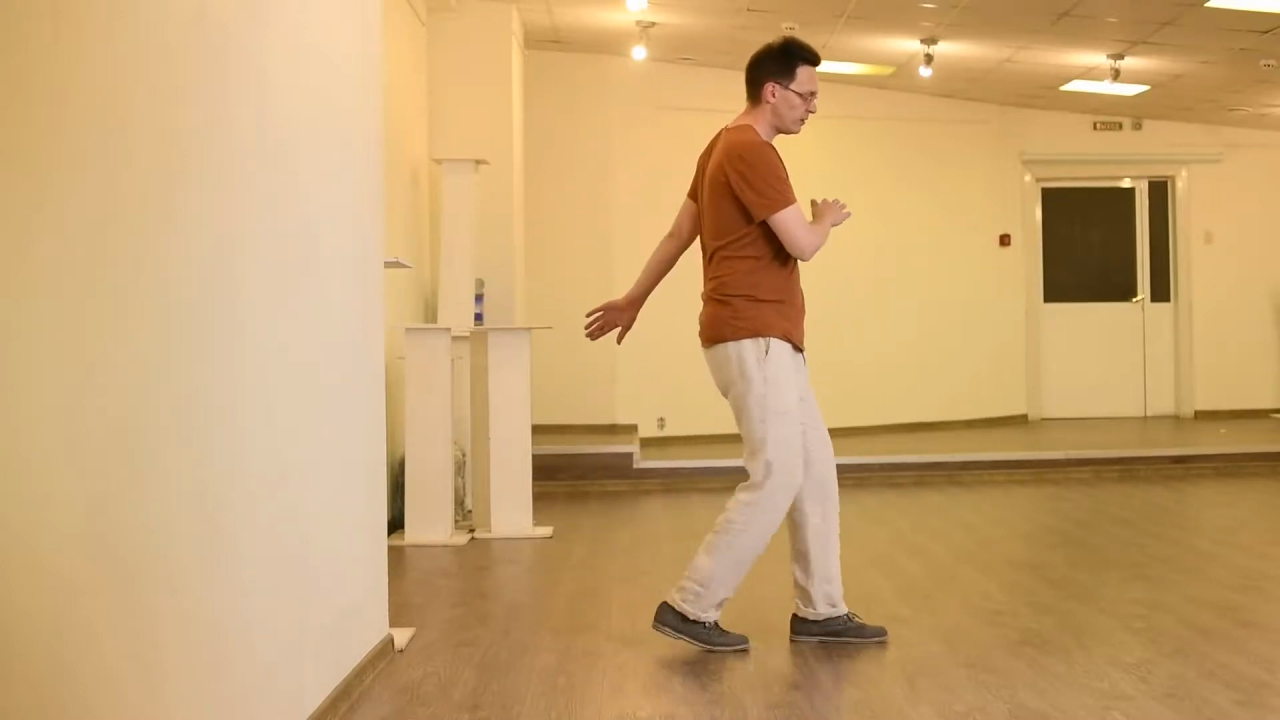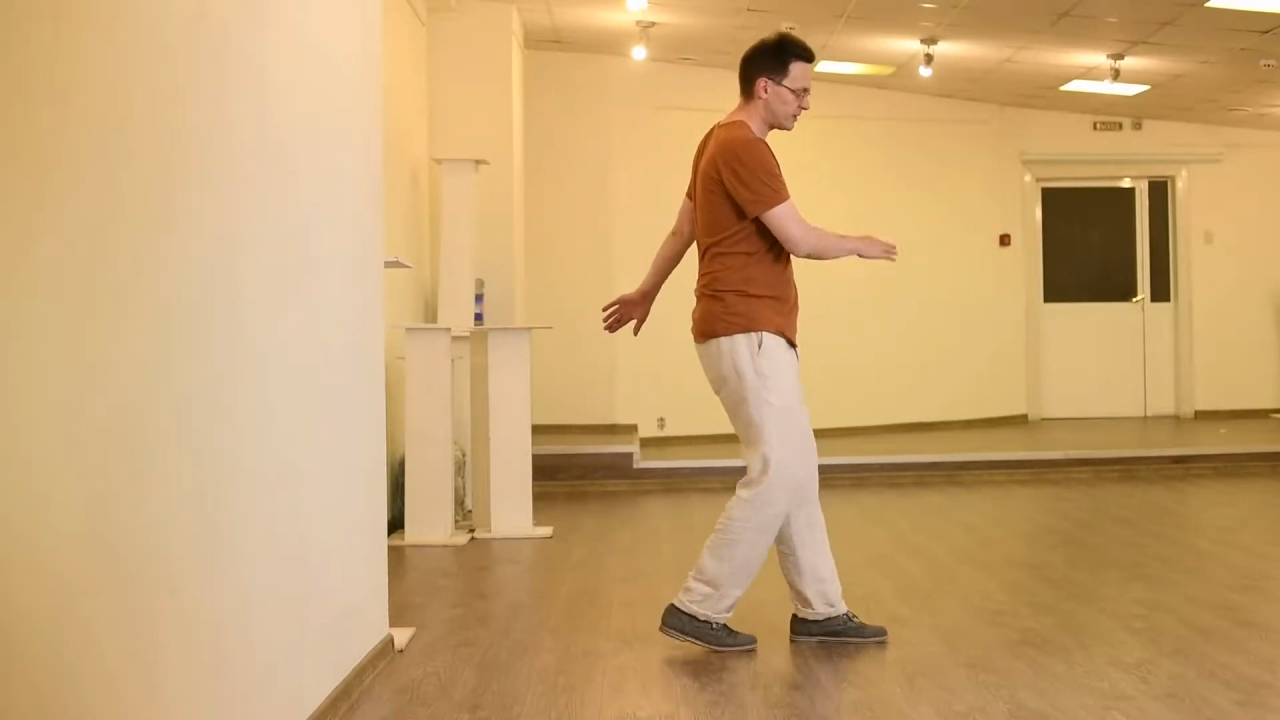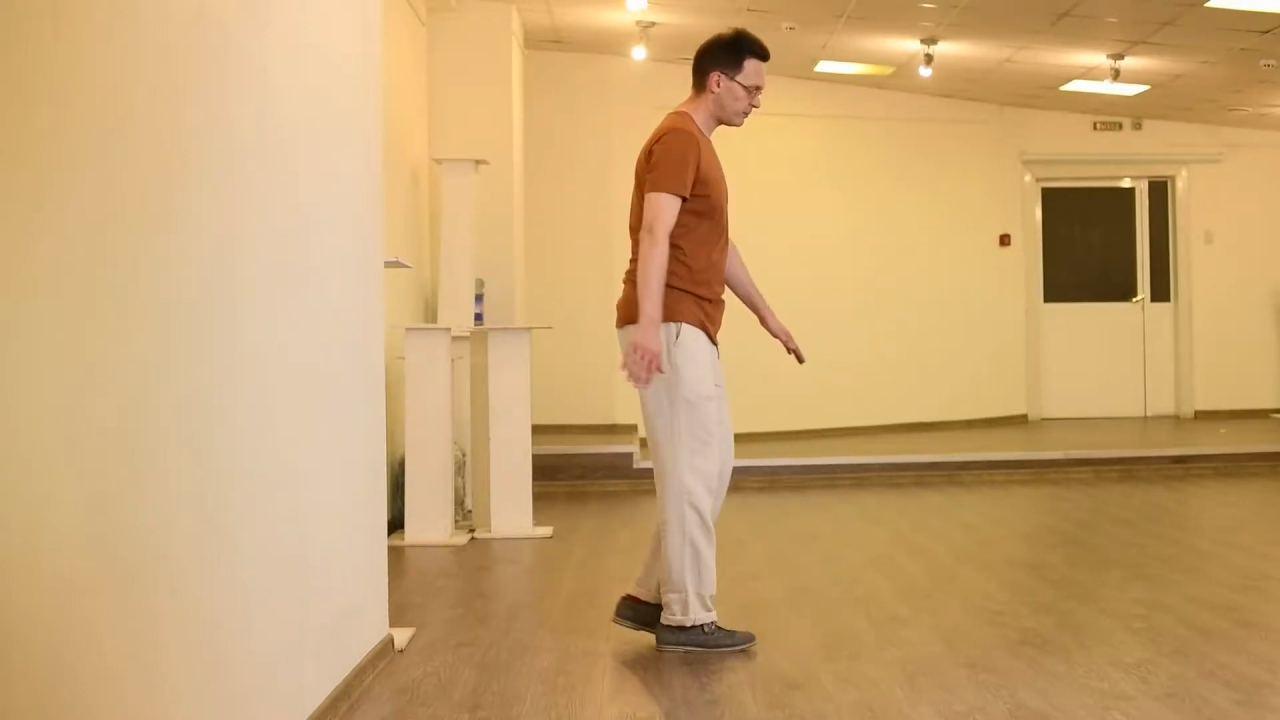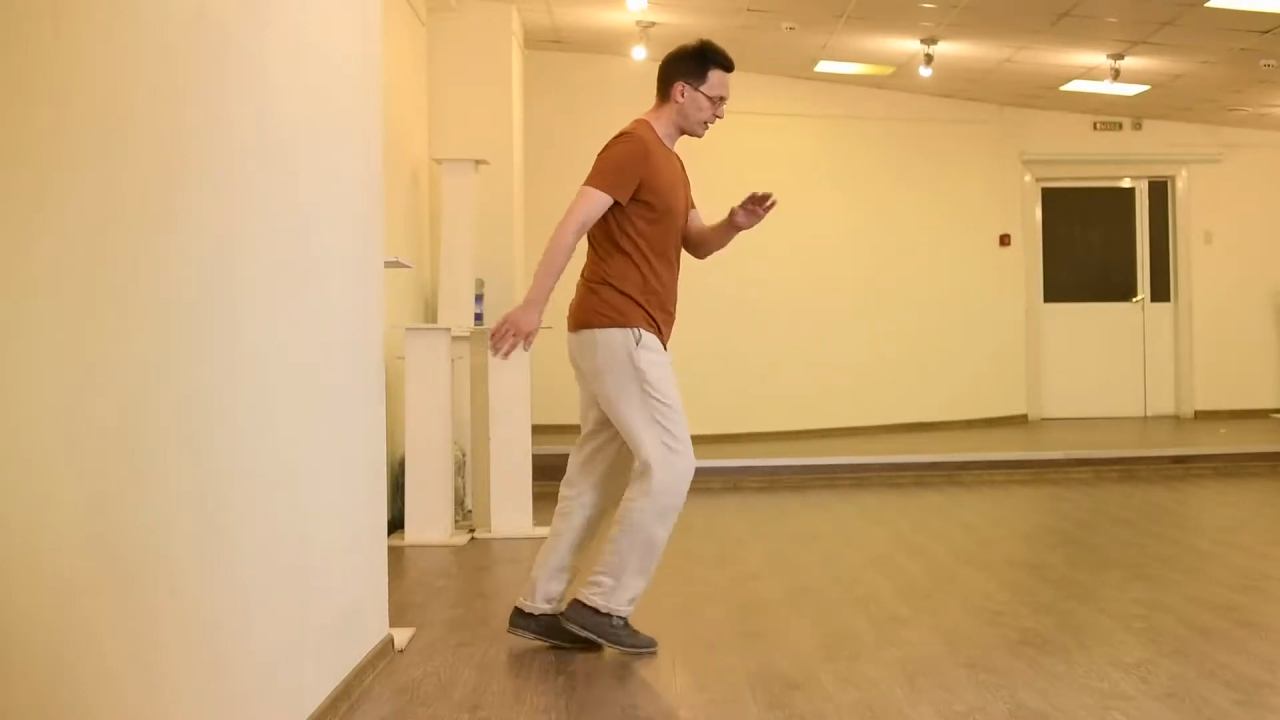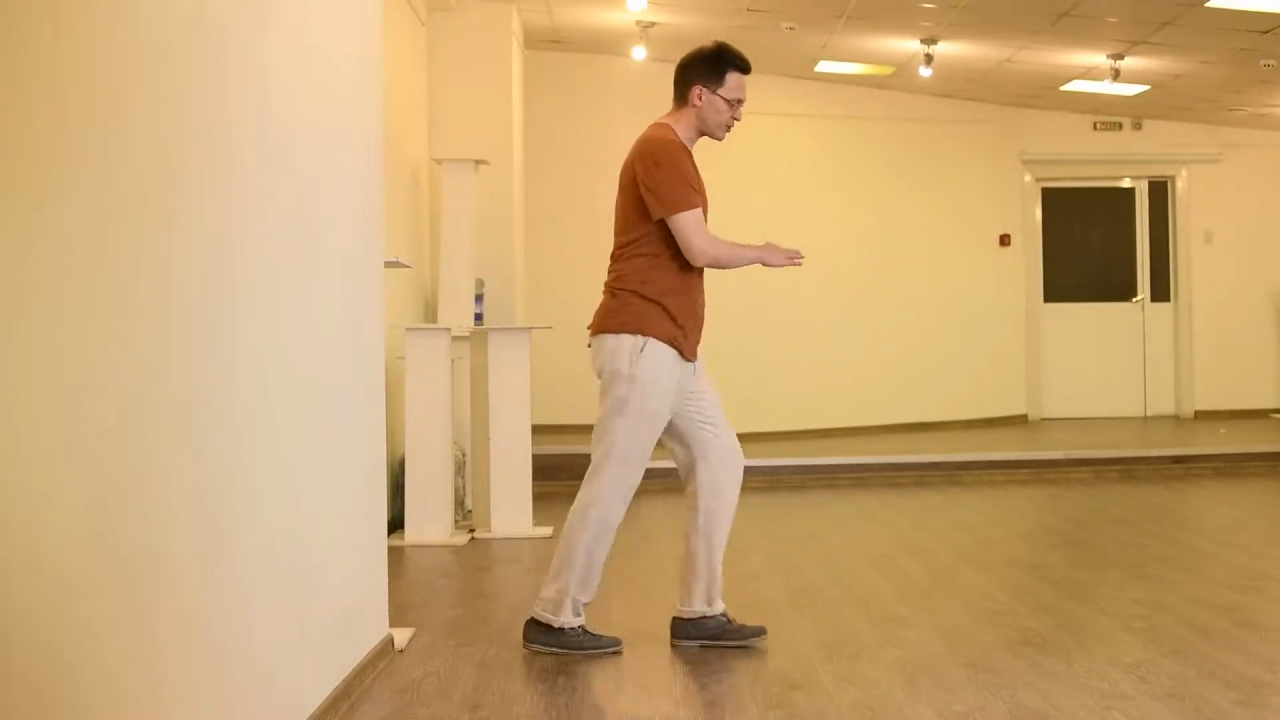
dt=0.4s
person 1, frame 1
left shoulder: (727, 147)
right shoulder: (750, 152)
left elbow: (678, 233)
right elbow: (802, 244)
left wrist: (634, 300)
right wrist: (827, 219)
left hip: (764, 340)
right hip: (755, 340)
left knee: (815, 470)
right knee: (777, 477)
left ankle: (822, 610)
right ankle: (691, 607)
person 1, frame 2
left shoulder: (723, 141)
right shoulder: (743, 148)
left elbow: (683, 228)
right elbow: (800, 240)
left wrist: (647, 292)
right wrist: (859, 246)
left hip: (749, 334)
right hip: (747, 334)
left knee: (796, 472)
right knee: (776, 474)
left ankle: (820, 608)
right ankle: (698, 608)
person 1, frame 3
left shoulder: (694, 143)
right shoulder: (677, 139)
left elbow: (720, 248)
right elbow: (655, 235)
left wrist: (767, 316)
right wrist: (647, 324)
left hip: (680, 329)
right hip: (670, 328)
left knee: (706, 465)
right knee: (692, 468)
left ankle: (650, 595)
right ankle: (686, 617)
person 1, frame 4
left shoulder: (667, 159)
right shoulder: (633, 145)
left elbow: (697, 243)
right elbow: (574, 224)
left wrist: (741, 222)
right wrist: (533, 302)
left hip: (620, 334)
right hip: (616, 332)
left knee: (596, 472)
right knee: (669, 462)
left ankle: (540, 606)
right ankle: (602, 601)
person 1, frame 5
left shoulder: (670, 152)
right shoulder: (663, 150)
right elbow: (698, 250)
right wrist: (761, 254)
left hip: (666, 346)
right hip: (641, 341)
left knee: (718, 460)
right knee: (614, 481)
left ankle: (701, 611)
right ankle: (553, 618)
